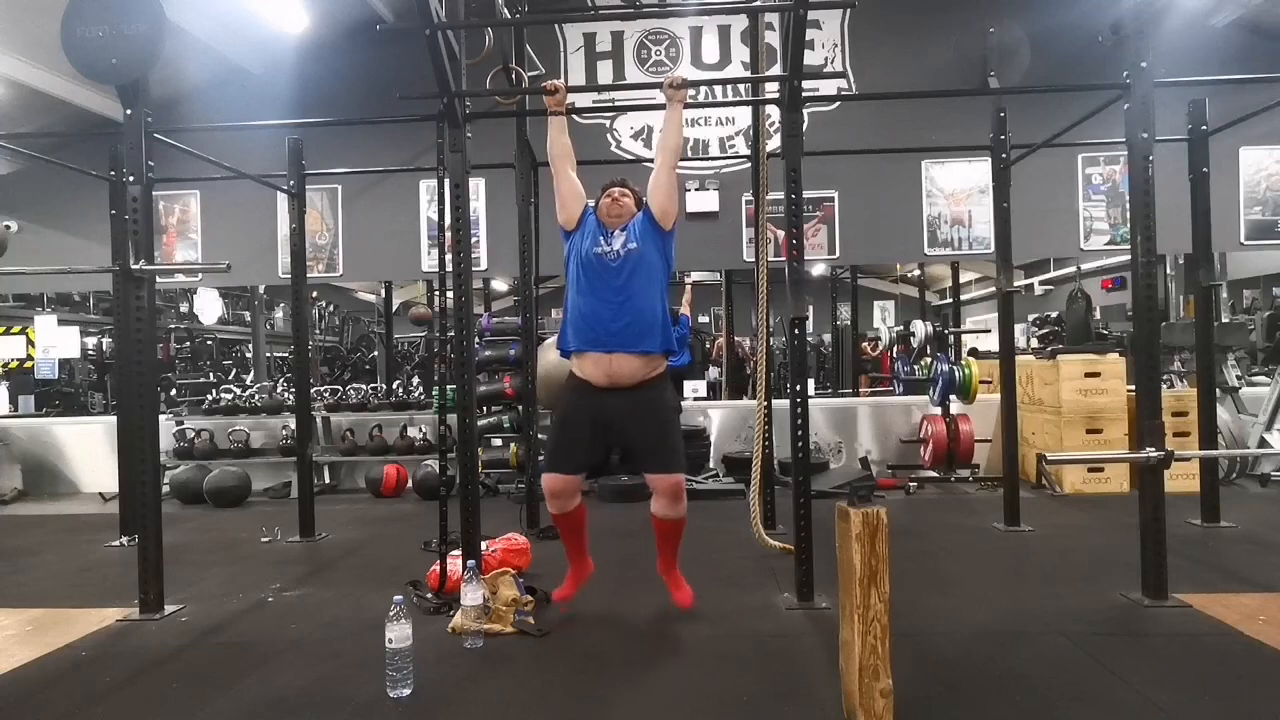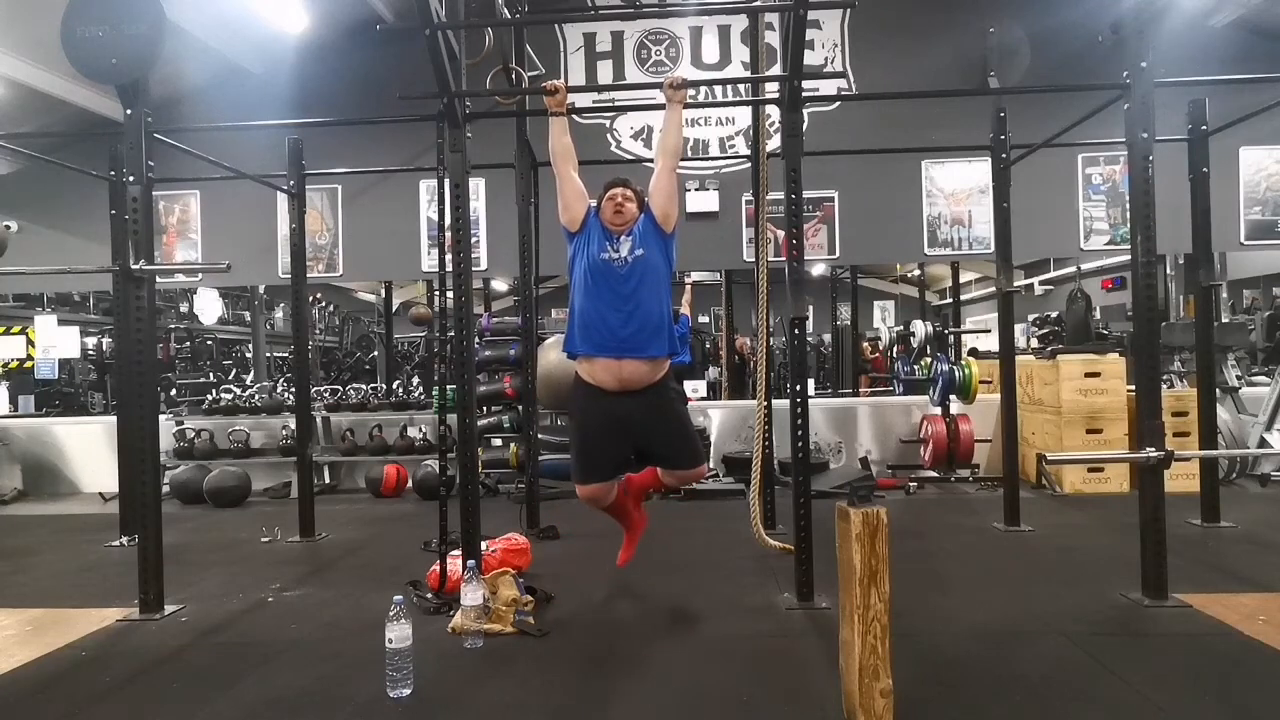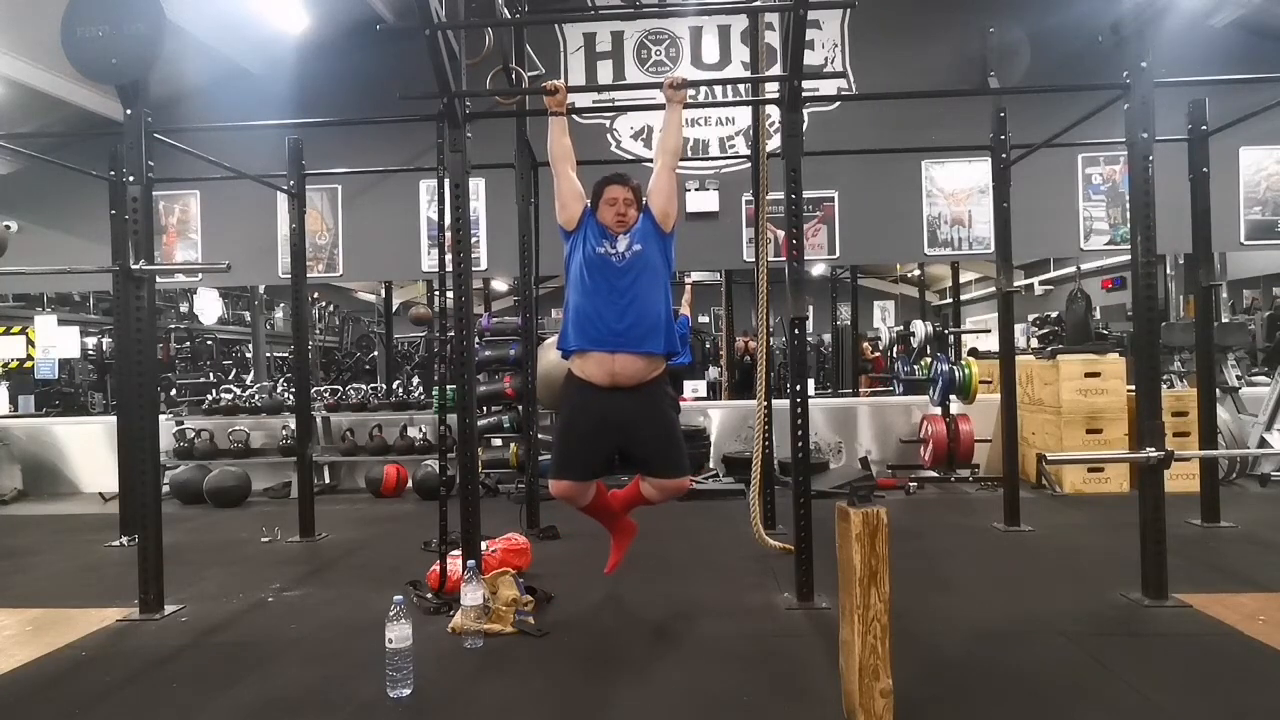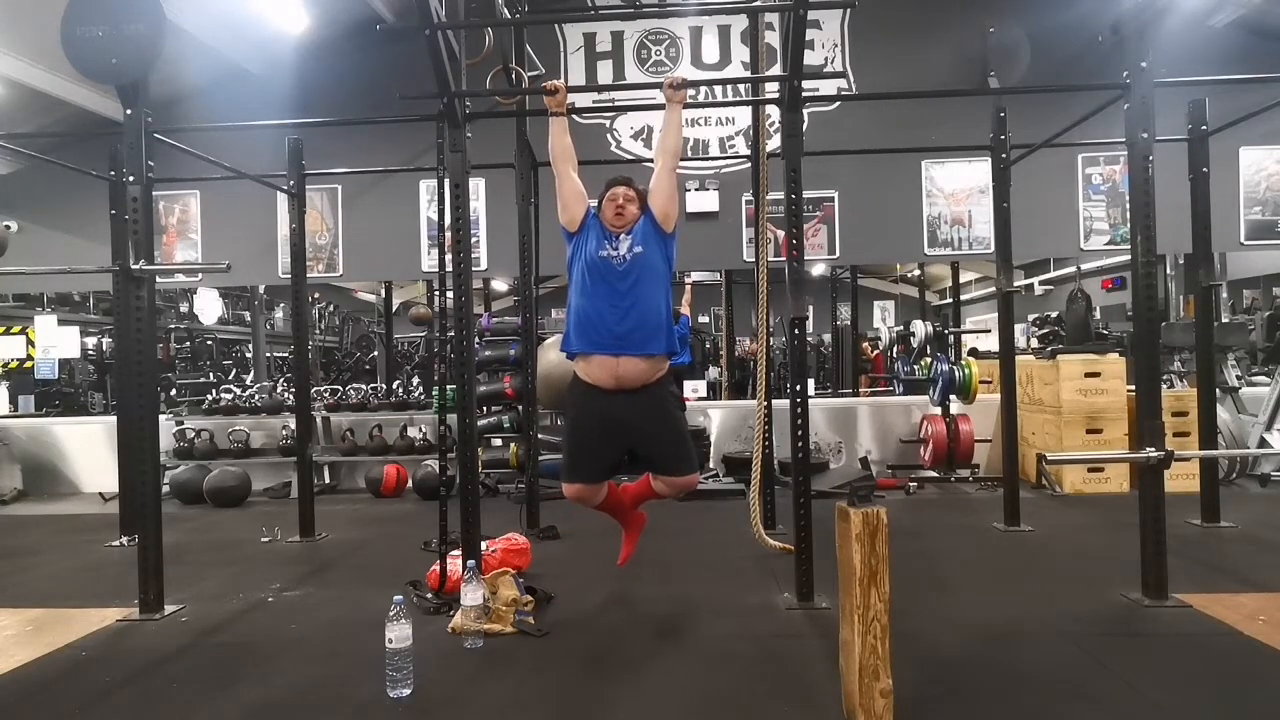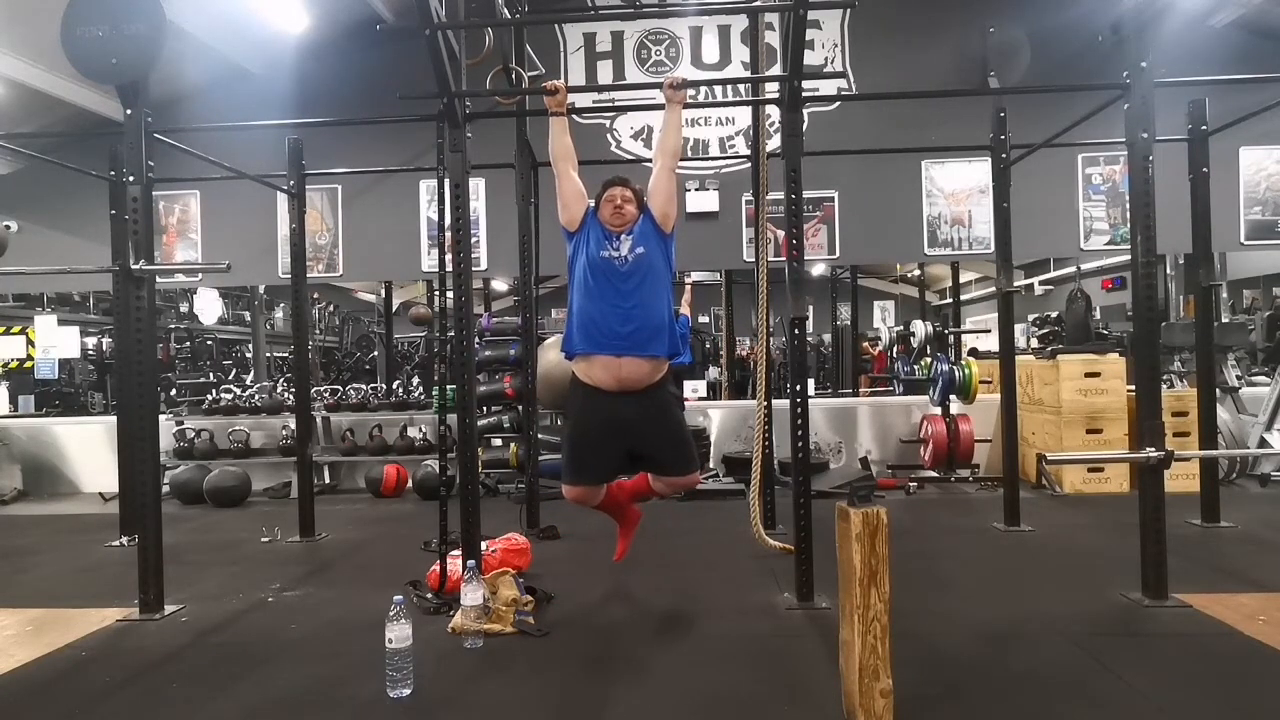
dt=1s
person 1, frame 1
left shoulder: (653, 229)
right shoulder: (579, 230)
left elbow: (665, 162)
right elbow: (562, 167)
left wrist: (675, 104)
right wrist: (556, 112)
left hip: (647, 390)
right hip: (584, 390)
left knee: (669, 484)
right knee: (558, 485)
left ankle: (670, 568)
right ankle: (578, 565)
person 1, frame 2
left shoulder: (655, 232)
right shoulder: (583, 235)
left elbow: (666, 163)
right elbow: (565, 169)
left wrist: (674, 105)
right wrist: (557, 112)
left hip: (655, 390)
right hip: (594, 394)
left knee: (690, 469)
right knee: (592, 490)
left ankle: (638, 485)
right ankle: (630, 520)
person 1, frame 3
left shoulder: (655, 231)
right shoulder: (580, 233)
left elbow: (665, 163)
right elbow: (563, 169)
left wrist: (674, 105)
right wrist: (556, 112)
left hip: (647, 391)
right hip: (585, 391)
left knee: (672, 482)
right knee: (566, 486)
left ankle: (618, 503)
right ankle: (616, 521)
person 1, frame 4
left shoulder: (655, 233)
right shoulder: (583, 234)
left elbow: (665, 163)
right elbow: (564, 170)
left wrist: (674, 105)
right wrist: (557, 111)
left hip: (652, 391)
right hip: (590, 393)
left knee: (682, 479)
right knee: (578, 489)
left ankle: (630, 497)
right ankle: (626, 513)
person 1, frame 5
left shoulder: (655, 232)
right shoulder: (583, 234)
left elbow: (665, 163)
right elbow: (564, 169)
left wrist: (673, 106)
right wrist: (557, 111)
left hip: (652, 392)
right hip: (591, 394)
left knee: (683, 477)
right knee: (578, 490)
left ankle: (629, 491)
right ankle: (622, 509)
